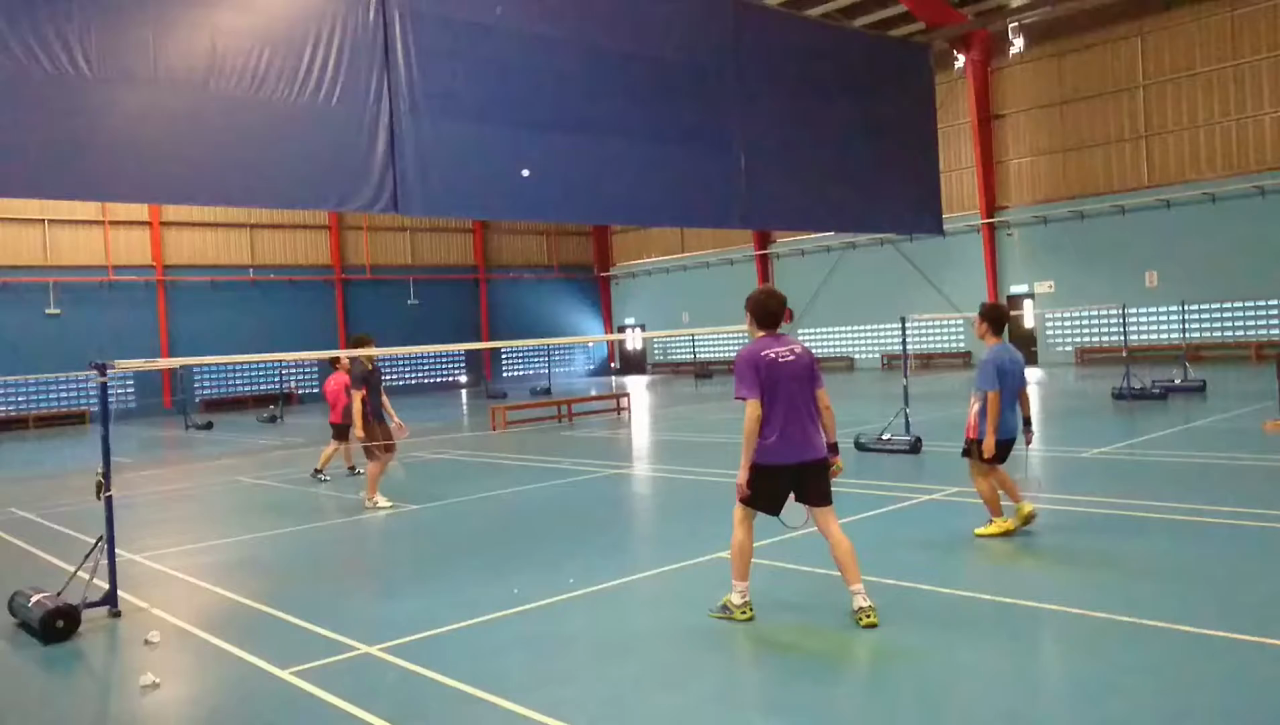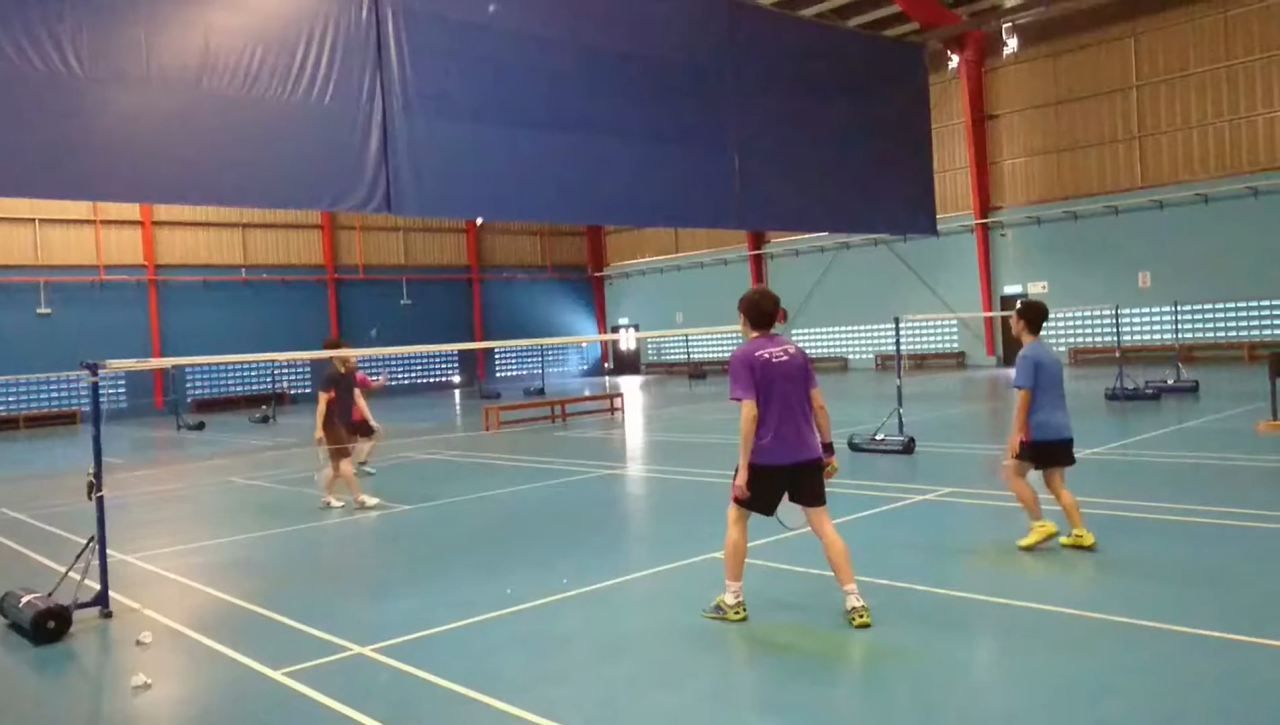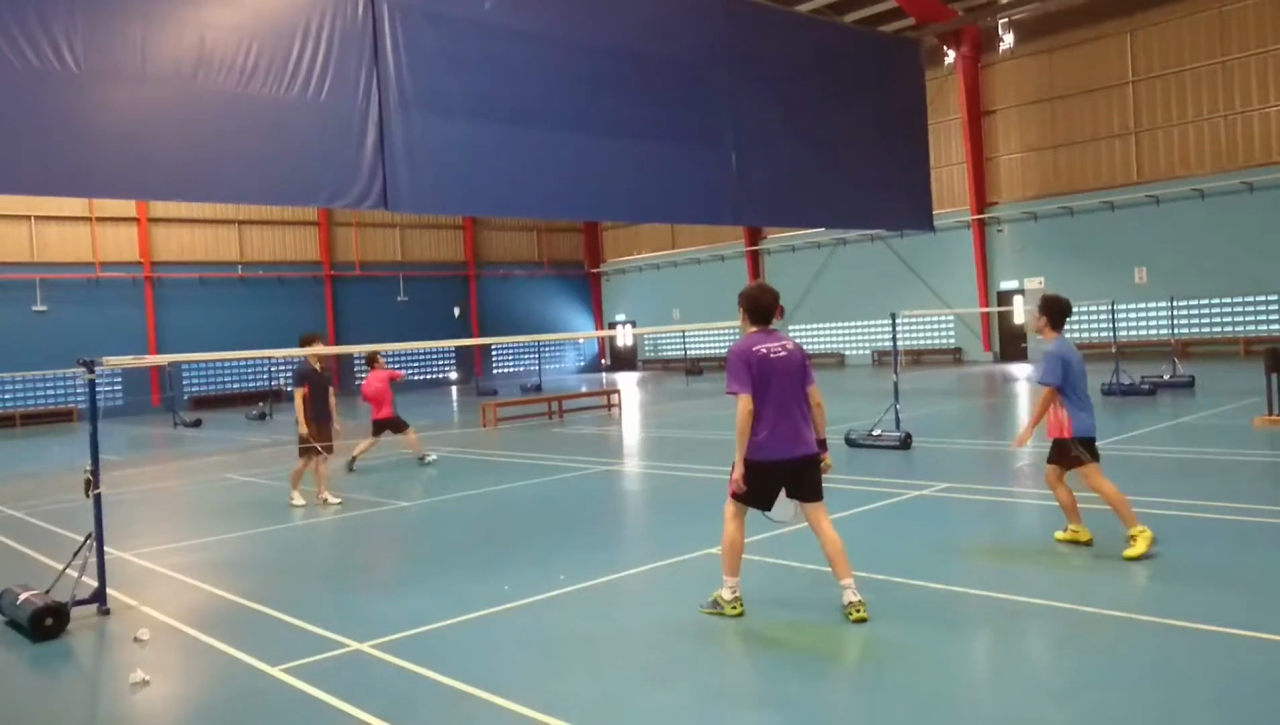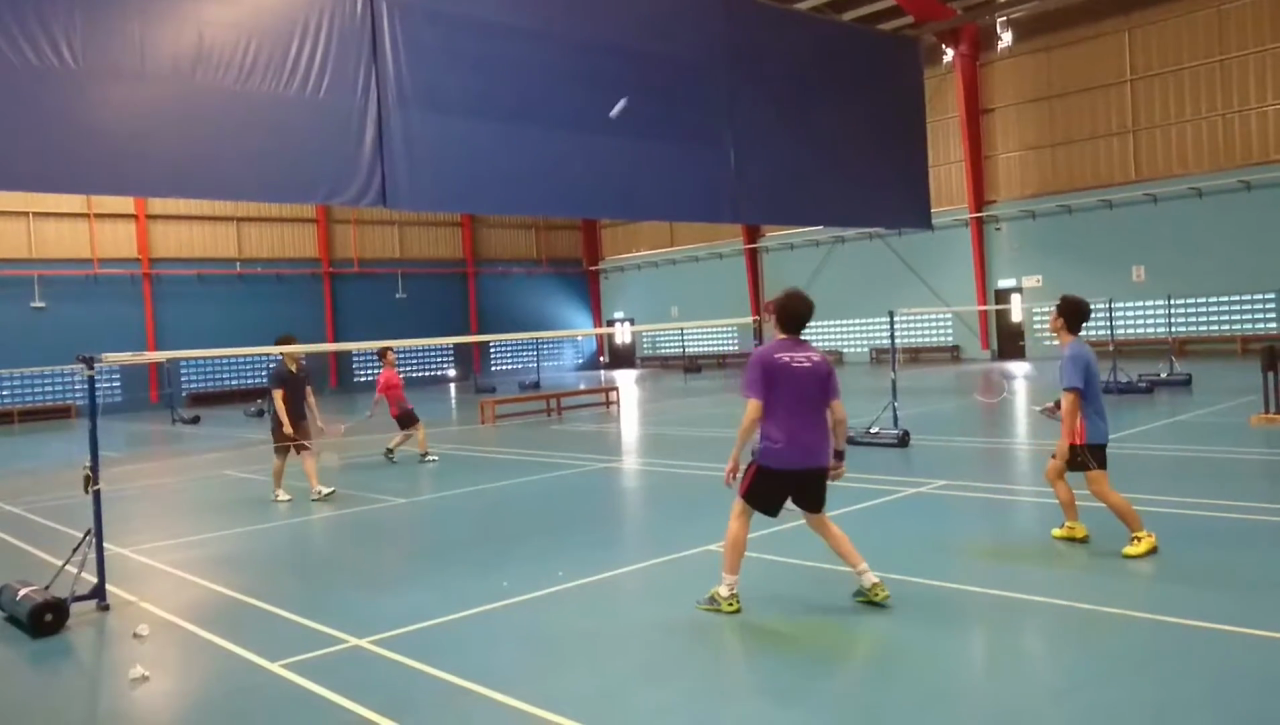
dt=0.3s
person 1, frame 1
left shoulder: (749, 356)
right shoulder: (802, 351)
left elbow: (754, 413)
right elbow: (825, 405)
left wrist: (744, 465)
right wrist: (833, 449)
left hip: (771, 457)
right hip: (812, 454)
left knee: (742, 517)
right knee: (829, 524)
left ankle: (739, 600)
right ankle: (862, 602)
person 1, frame 2
left shoulder: (743, 356)
right shoulder: (796, 351)
left elbow: (750, 414)
right elbow: (819, 405)
left wrist: (743, 466)
right wrist: (828, 449)
left hip: (766, 458)
right hip: (806, 455)
left knee: (736, 518)
right knee: (823, 525)
left ankle: (733, 600)
right ankle: (855, 603)
person 1, frame 3
left shoulder: (741, 351)
right shoulder: (794, 347)
left elbow: (746, 409)
right elbow: (816, 403)
left wrist: (739, 461)
right wrist: (822, 446)
left hip: (763, 453)
right hip: (803, 451)
left knee: (734, 513)
right knee: (819, 520)
left ankle: (729, 596)
right ankle: (852, 597)
person 1, frame 4
left shoulder: (762, 357)
right shoulder: (820, 359)
left elbow: (754, 414)
right elbow: (839, 416)
left wrist: (734, 457)
right wrist: (838, 455)
left hip: (776, 458)
right hip: (816, 459)
left knee: (740, 514)
right knee: (819, 521)
left ankle: (727, 593)
right ankle: (870, 582)
person 2, frame 1
left shoulder: (990, 359)
right shoulder: (1015, 355)
left elbow: (993, 398)
right elbow: (1022, 394)
left wrist: (990, 435)
right wrist: (1027, 425)
left hip: (988, 430)
right hip: (1008, 429)
left knee: (980, 474)
right knee: (992, 469)
left ankle: (999, 520)
right ankle: (1023, 507)
person 2, frame 2
left shoulder: (1026, 355)
right shoulder: (1050, 354)
left elbow: (1025, 396)
left wrist: (1016, 432)
left hip: (1037, 431)
right hip: (1061, 430)
left knee: (1014, 475)
right knee: (1055, 483)
left ankle: (1041, 525)
right ankle: (1080, 533)
person 2, frame 3
left shoulder: (1053, 351)
right shoulder: (1066, 348)
left elbow: (1048, 393)
left wrist: (1030, 427)
left hip: (1074, 429)
right hip: (1067, 429)
left knee: (1095, 480)
right knee: (1053, 477)
left ankle: (1138, 532)
right ankle: (1077, 529)
person 2, frame 4
left shoulder: (1072, 354)
right shoulder: (1079, 349)
left elbow: (1073, 398)
left wrist: (1065, 438)
right wrist: (1057, 405)
left hip: (1087, 434)
right hip: (1079, 432)
left knee: (1100, 489)
right knee: (1053, 472)
left ankle: (1143, 536)
right ankle: (1073, 526)
